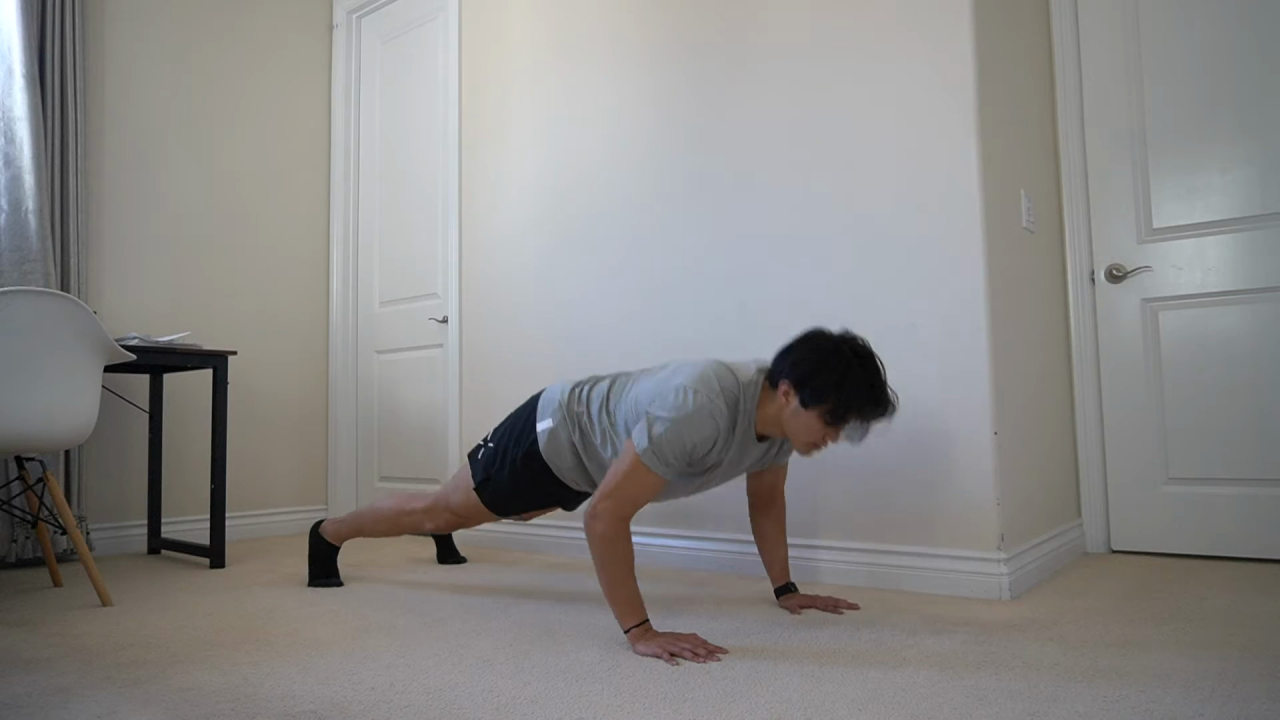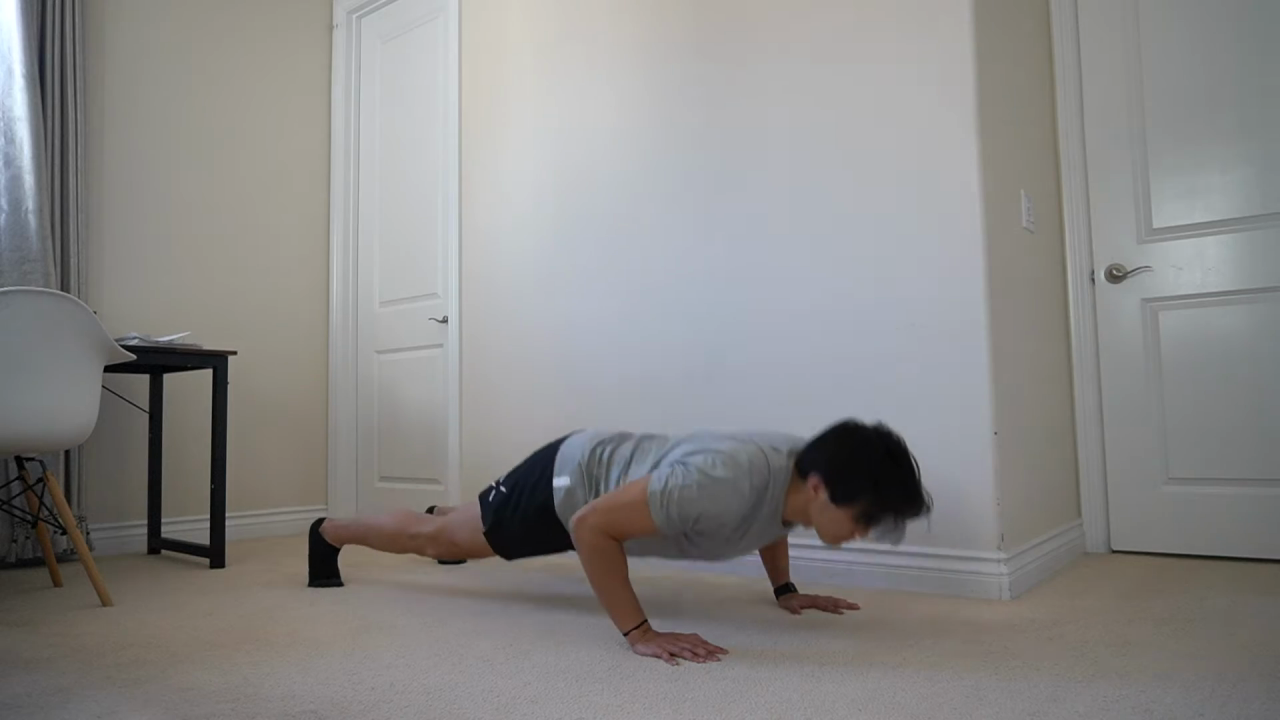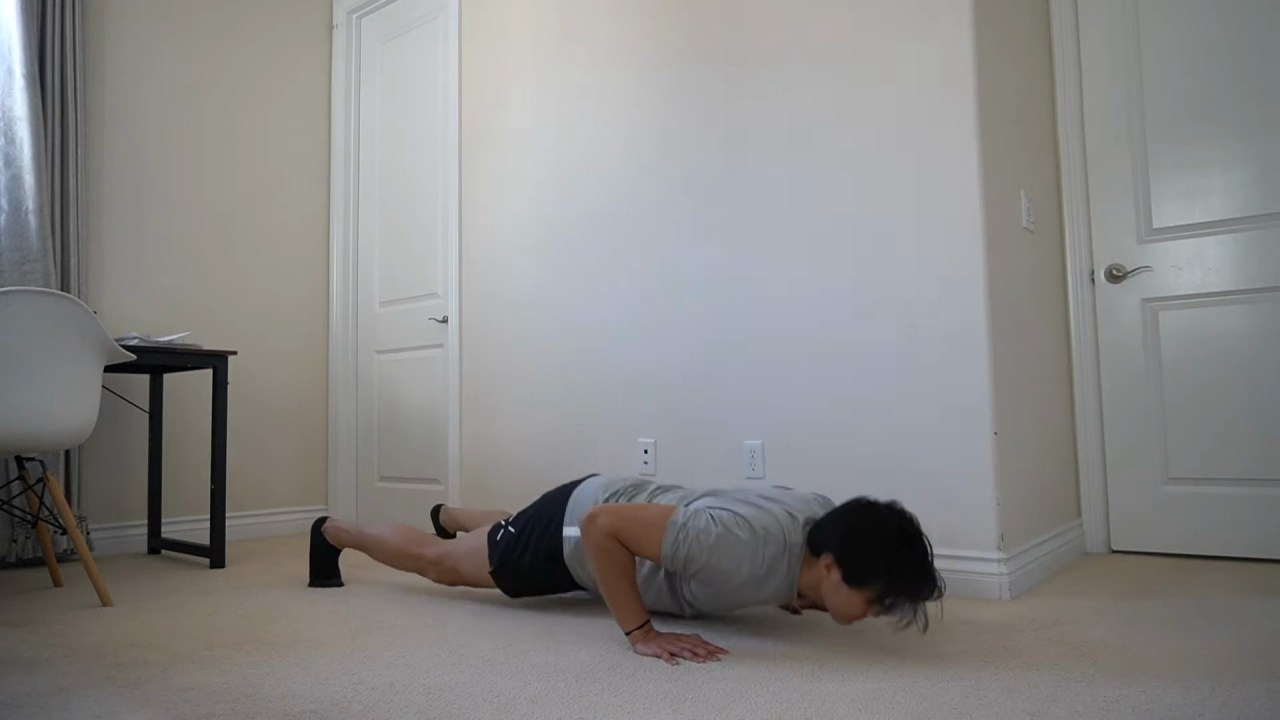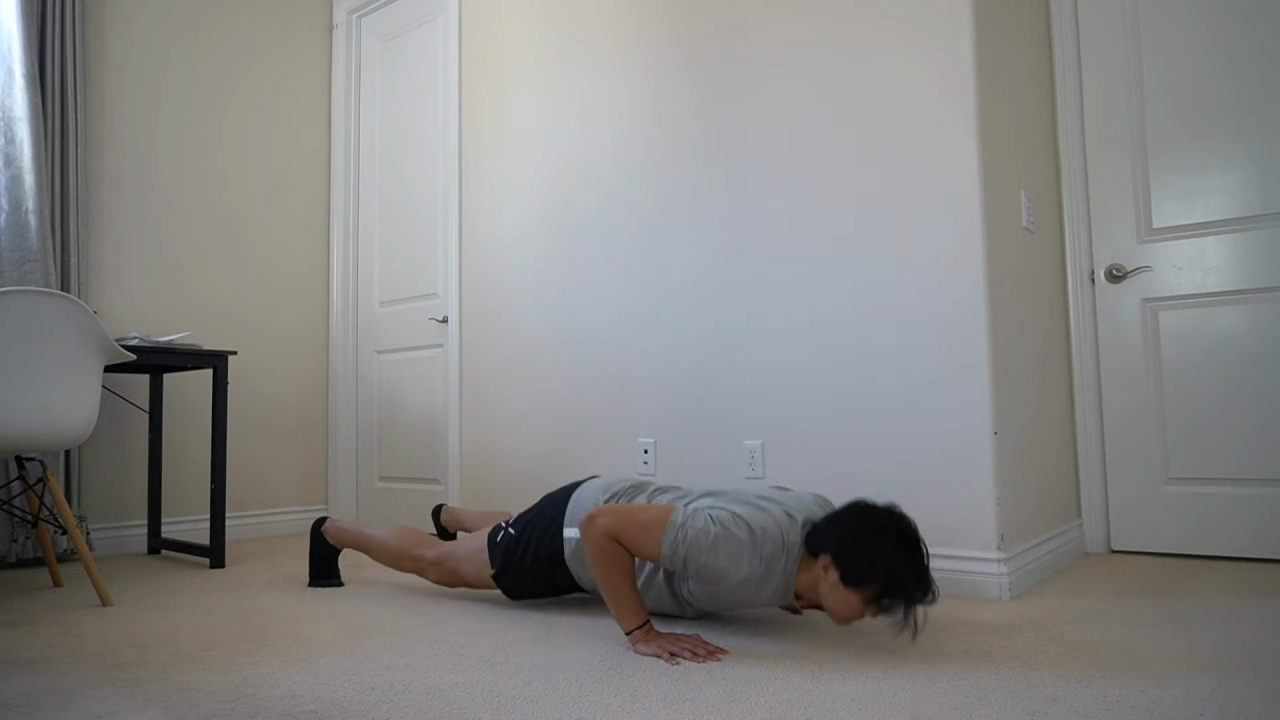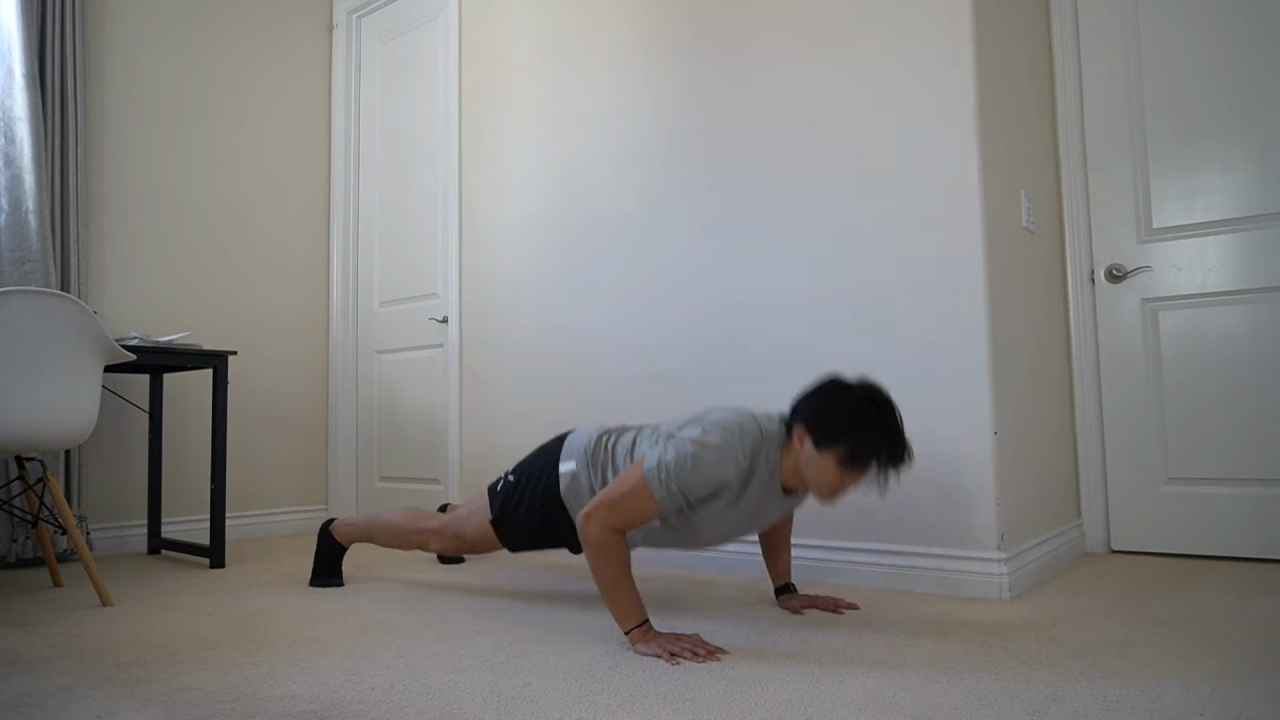
dt=0.2s
person 1, frame 1
left shoulder: (780, 413)
right shoulder: (700, 409)
left elbow: (766, 497)
right elbow: (606, 517)
left wrist: (787, 591)
right wrist: (638, 630)
left hip: (589, 454)
right hip: (553, 432)
left knee: (519, 513)
right knee: (441, 510)
left ankle: (444, 537)
right ankle: (329, 534)
person 1, frame 2
left shoulder: (800, 469)
right shoulder: (728, 482)
right elbow: (591, 528)
left wrist: (785, 590)
right wrist: (639, 632)
left hip: (603, 475)
right hip: (569, 483)
right knee: (442, 542)
left ankle: (444, 509)
right ankle: (329, 533)
person 1, frame 3
left shoulder: (820, 520)
right shoulder: (744, 552)
right elbow: (602, 525)
left wrist: (790, 597)
right wrist: (641, 632)
left hip: (614, 503)
right hip: (579, 526)
left knee: (506, 531)
right knee: (442, 564)
left ankle: (449, 517)
right ankle: (332, 532)
person 1, frame 4
left shoulder: (819, 516)
right shoulder: (742, 555)
right elbow: (603, 525)
left wrist: (789, 594)
right wrist: (640, 631)
left hip: (614, 504)
right hip: (579, 529)
left knee: (504, 535)
right knee: (441, 564)
left ankle: (450, 516)
right ankle: (332, 531)
person 1, frame 5
left shoulder: (797, 458)
right shoulder: (723, 452)
left elbow: (773, 509)
right elbow: (599, 521)
left wrist: (787, 590)
right wrist: (640, 630)
left hip: (615, 474)
right hip: (575, 472)
right knee: (446, 534)
left ankle: (458, 511)
right ankle: (338, 532)
